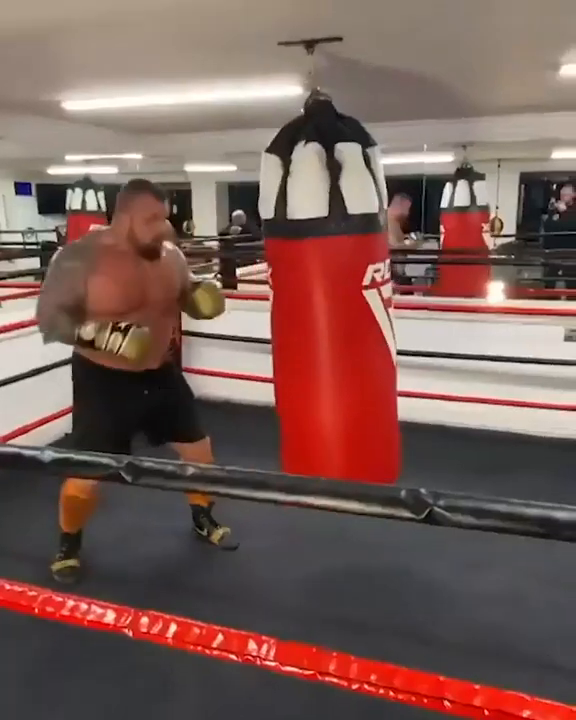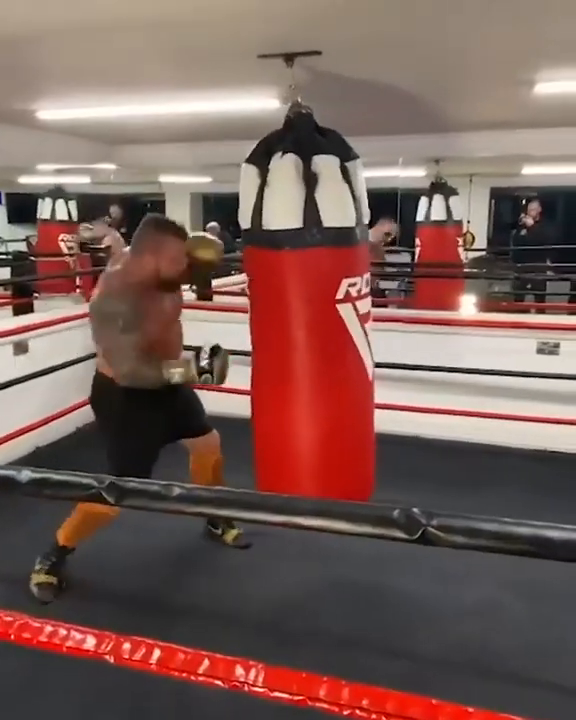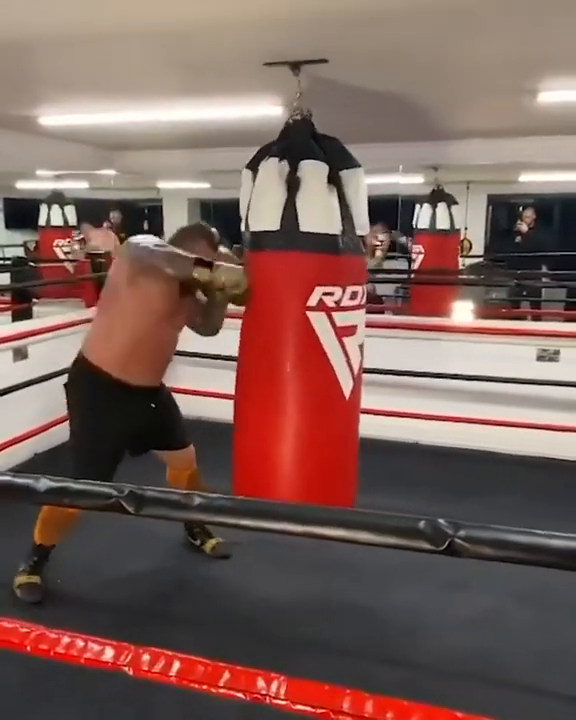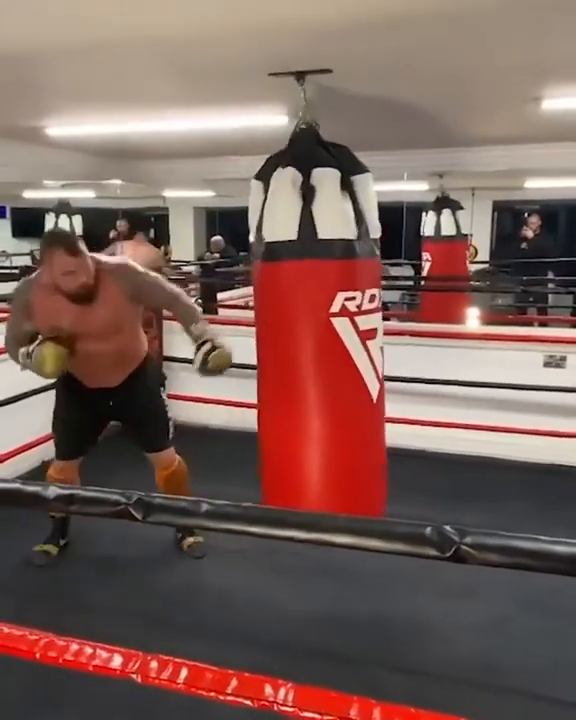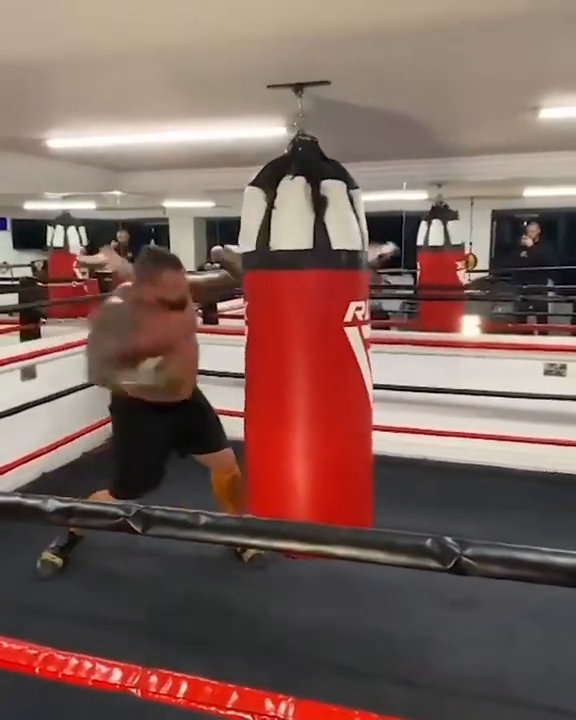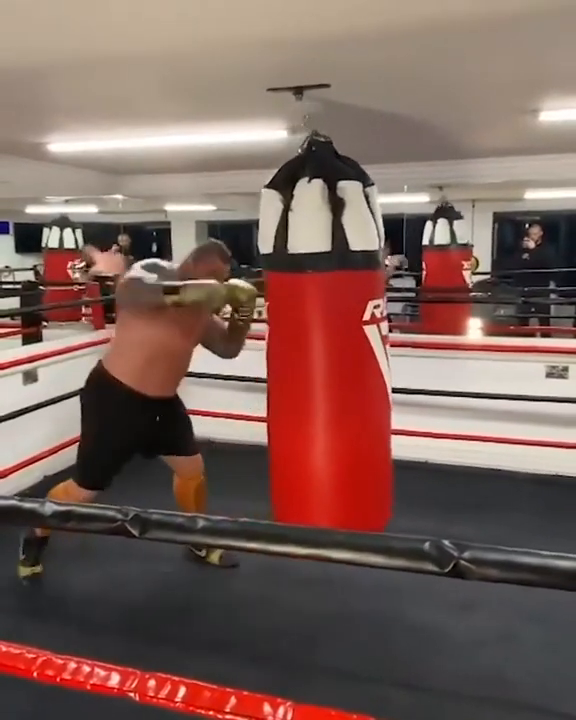
dt=0.7s
person 1, frame 1
left shoulder: (170, 256)
right shoulder: (81, 256)
left elbow: (188, 301)
right elbow: (48, 318)
left wrist: (205, 300)
right wrist: (103, 335)
left hip: (159, 372)
right hip: (102, 378)
left knee: (198, 449)
right knee: (88, 474)
left ankle: (202, 518)
right ankle: (69, 542)
person 1, frame 2
left shoulder: (155, 262)
right shoulder: (118, 296)
left elbow: (188, 270)
right elbow: (126, 370)
left wrist: (200, 256)
right wrist: (188, 369)
left hip: (166, 384)
right hip: (126, 395)
left knee: (208, 442)
left ankle: (216, 520)
right ankle: (53, 556)
person 1, frame 3
left shoulder: (183, 286)
right shoulder: (141, 252)
left elbow: (209, 324)
right elbow: (153, 256)
left wrist: (222, 290)
right wrist: (213, 271)
left hip: (148, 388)
right hip: (100, 387)
left knee: (184, 458)
left ankle: (195, 530)
right ankle: (35, 559)
person 1, frame 4
left shoulder: (120, 274)
right shoulder: (30, 295)
left elbow: (174, 300)
right elbow: (14, 344)
left wrist: (203, 338)
right wrist: (35, 356)
left hip: (135, 376)
right hip: (77, 384)
left knee: (163, 457)
right knee: (65, 463)
left ankle: (183, 525)
right ankle: (59, 530)
person 1, frame 5
left shoulder: (178, 287)
right shoulder: (118, 312)
right elbow: (101, 371)
right wrist: (145, 375)
left hip: (185, 397)
right hip: (139, 410)
left knee: (226, 463)
right knee: (122, 494)
right ankle: (67, 540)
person 1, frame 6
left shoulder: (201, 306)
right shoulder: (155, 271)
left elbow: (228, 347)
right elbow: (131, 292)
left wrist: (243, 313)
right wrist: (190, 291)
left hip: (162, 400)
right hip: (116, 396)
left knee: (192, 467)
right knee: (87, 486)
left ankle: (198, 542)
right ankle: (34, 541)
